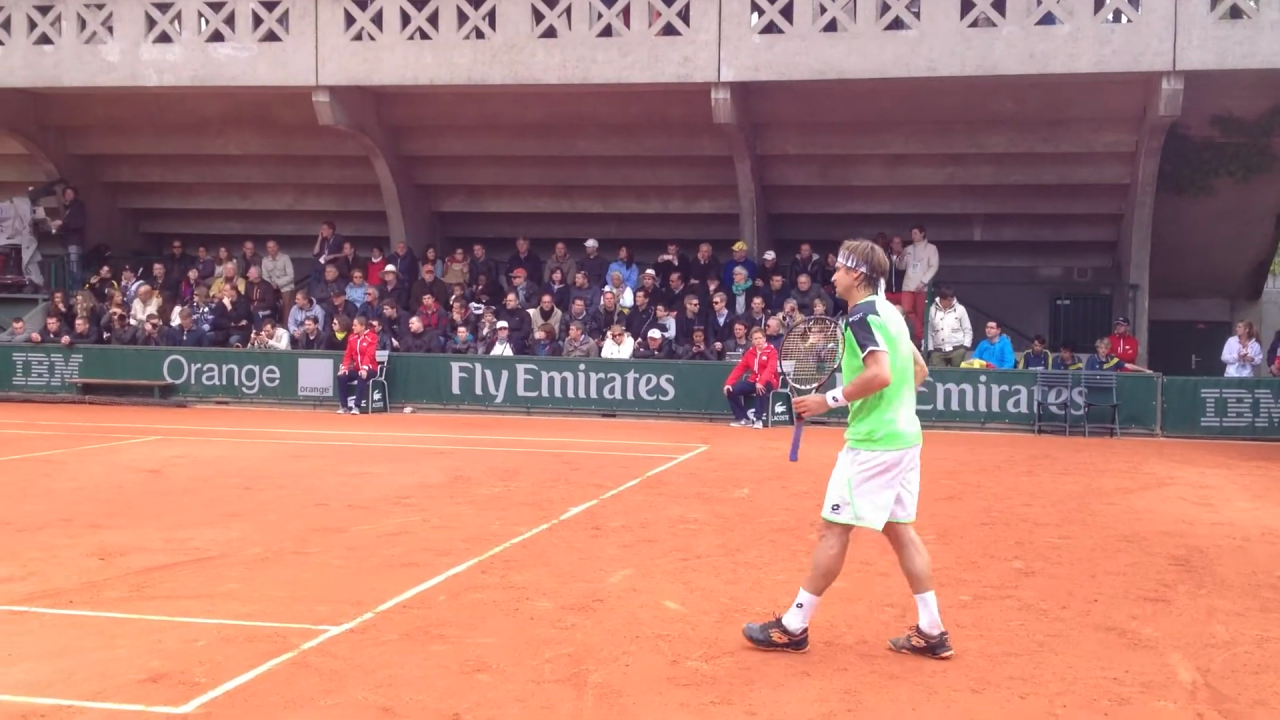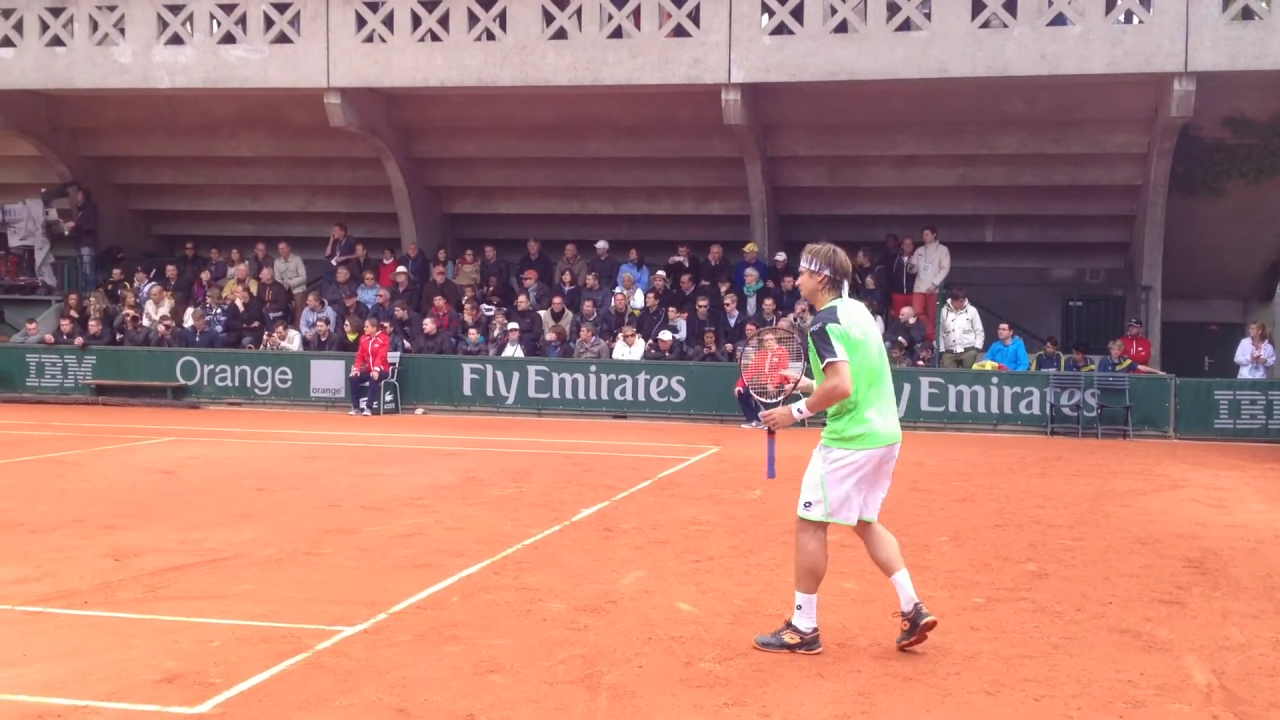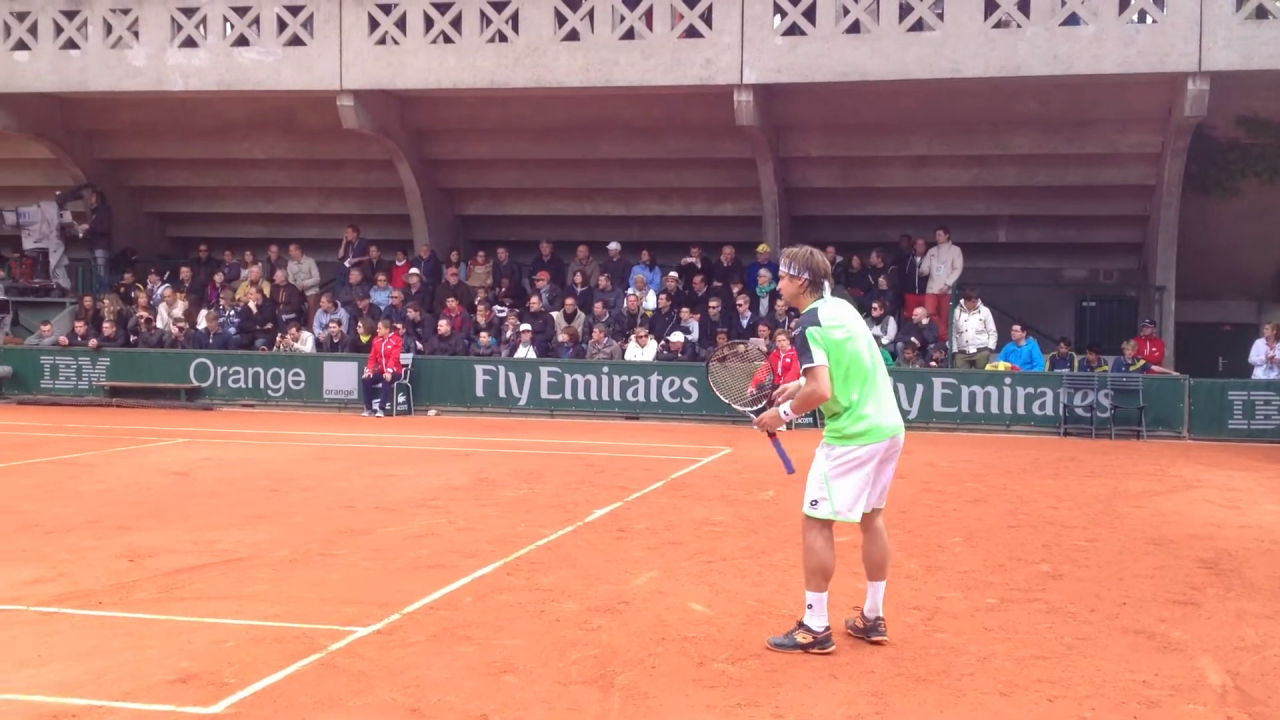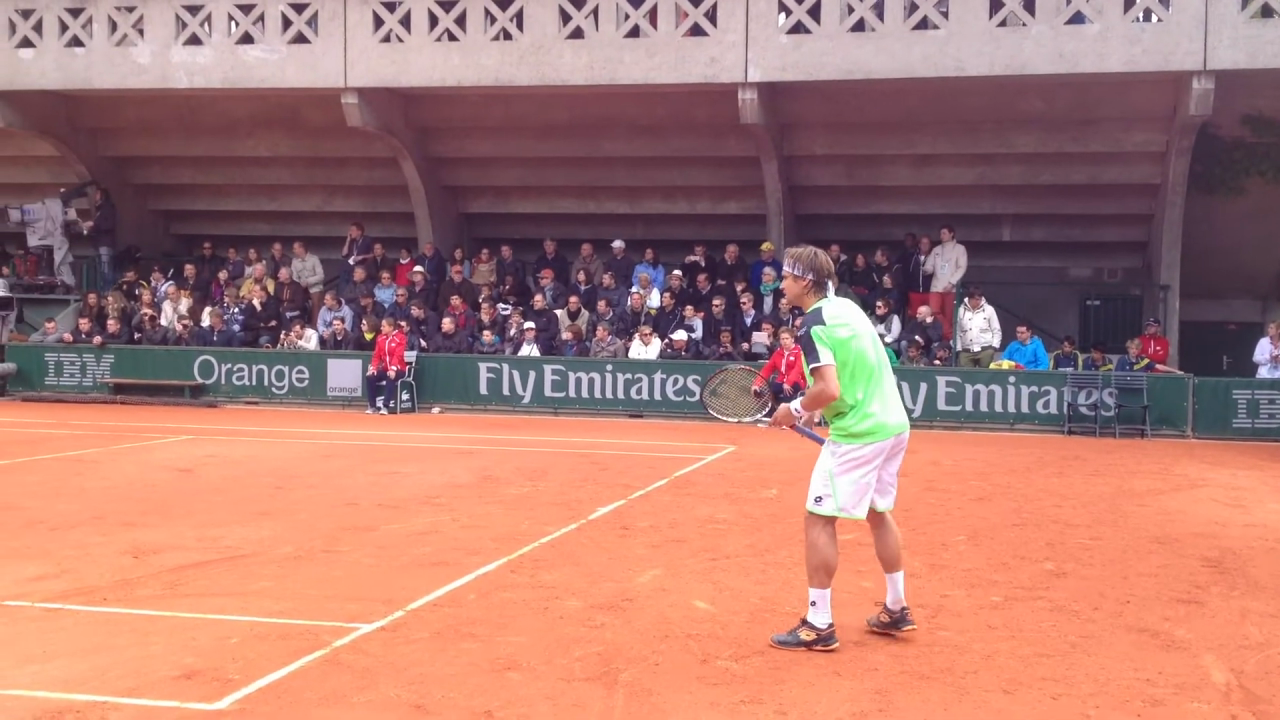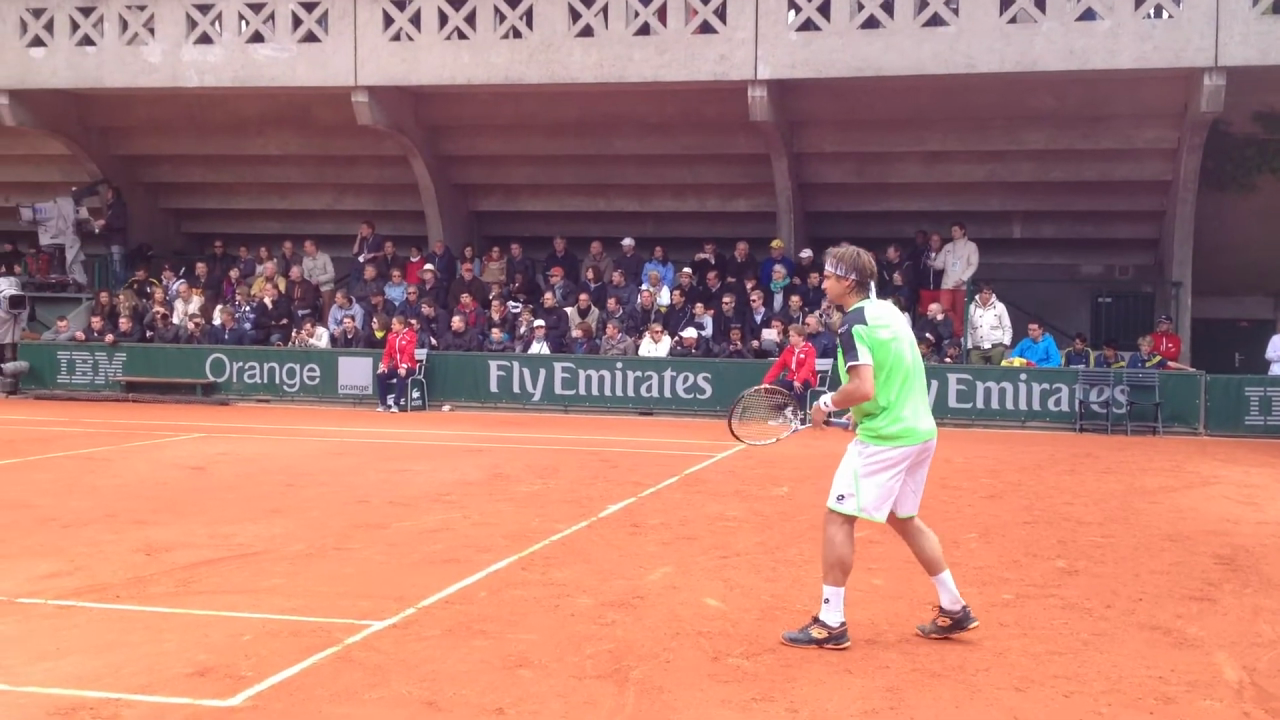
dt=0.2s
person 1, frame 1
left shoulder: (862, 315)
right shoulder: (888, 312)
left elbow: (880, 375)
right elbow: (919, 372)
left wrist: (830, 400)
left hip: (872, 443)
right hip: (903, 438)
left knee: (834, 530)
right knee: (899, 530)
left ankle: (794, 626)
right ankle: (931, 630)
person 1, frame 2
left shoulder: (825, 322)
right shoulder: (858, 310)
left elbow: (841, 386)
left wrist: (795, 410)
right wrist: (813, 385)
left hip: (848, 440)
right hip: (884, 435)
left knee: (810, 526)
right knee: (865, 523)
left ankle: (804, 627)
right ankle: (911, 607)
person 1, frame 3
left shoulder: (808, 326)
right shoulder: (844, 309)
left elbow: (820, 392)
left wrist: (783, 413)
right wrist: (800, 385)
left hip: (852, 437)
right hip: (888, 428)
left knee: (816, 523)
right knee: (871, 517)
left ankle: (816, 627)
right ankle: (872, 616)
person 1, frame 4
left shoulder: (813, 325)
right shoulder: (848, 307)
left elbow: (829, 390)
left wrist: (795, 409)
right wrist: (814, 405)
left hip: (857, 435)
right hip: (893, 426)
left knee: (819, 521)
right knee: (878, 515)
left ankle: (819, 624)
right ankle: (895, 608)
person 1, frame 5
left shoulder: (853, 324)
right shoulder: (888, 311)
left elbow: (863, 389)
left wrist: (826, 403)
right wrist: (848, 405)
left hip: (884, 438)
right hip: (919, 432)
left knee: (838, 520)
right knee: (905, 519)
left ankle: (831, 622)
right ankle: (953, 609)
